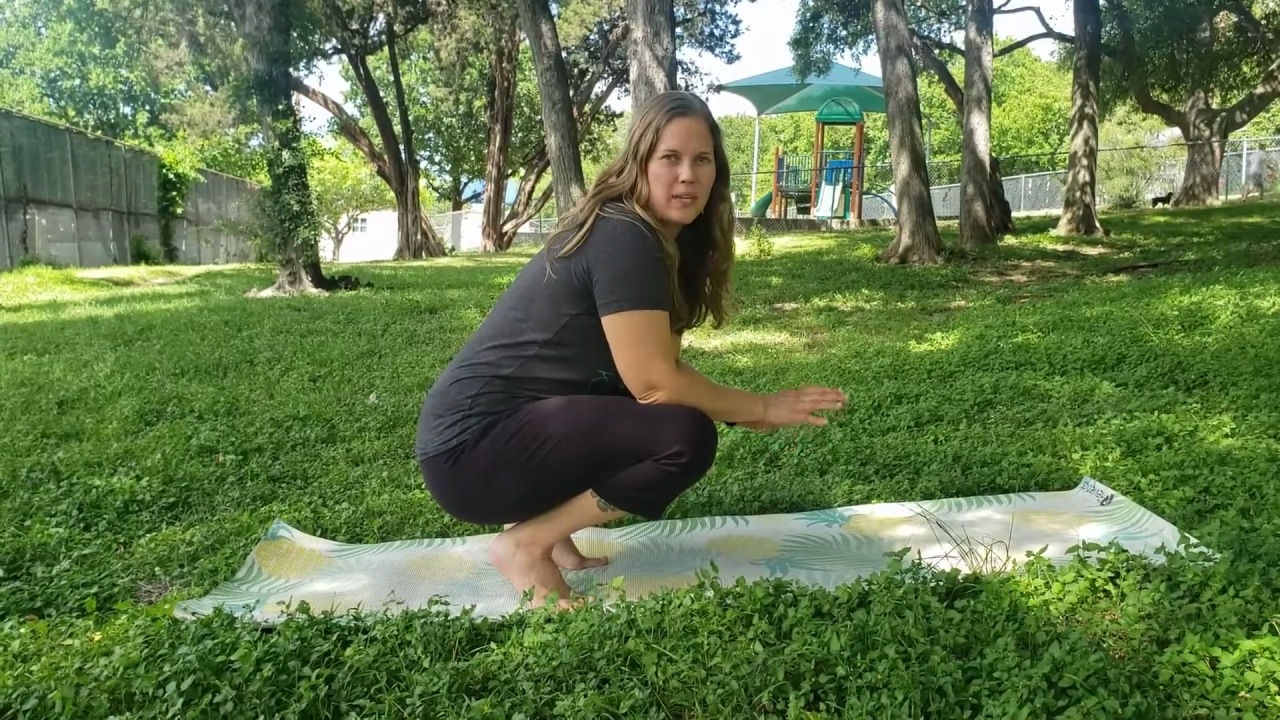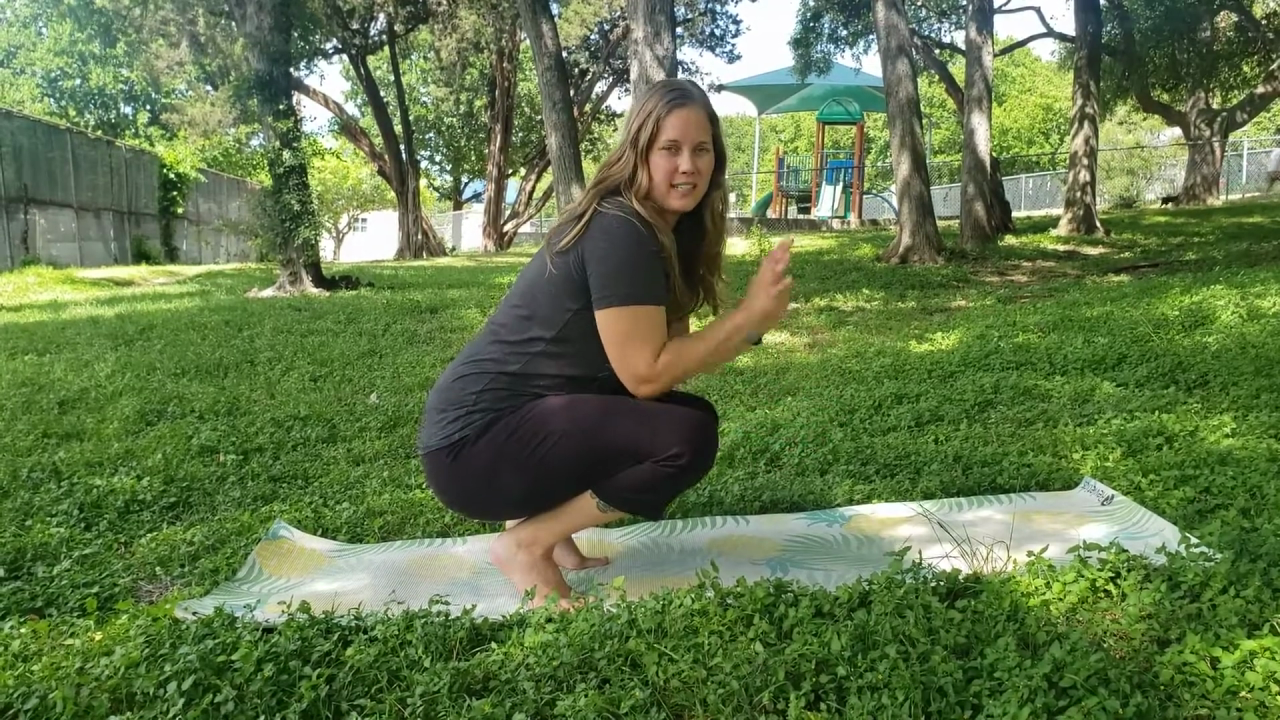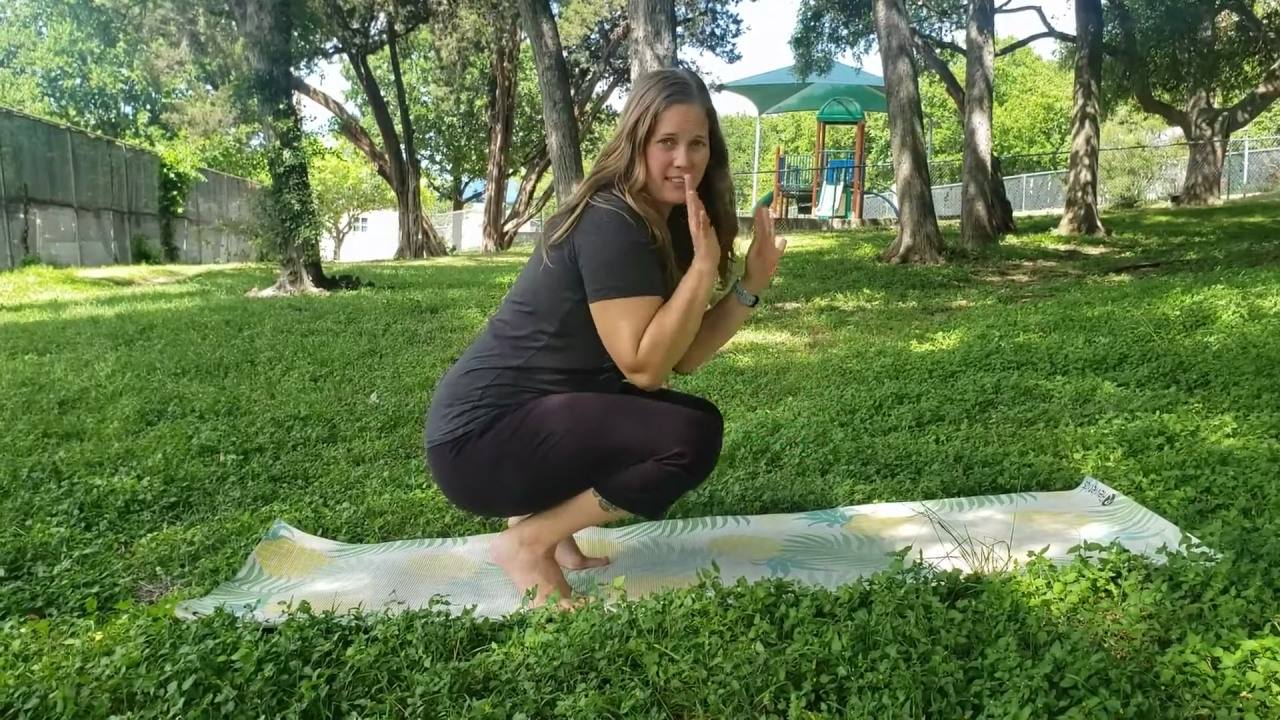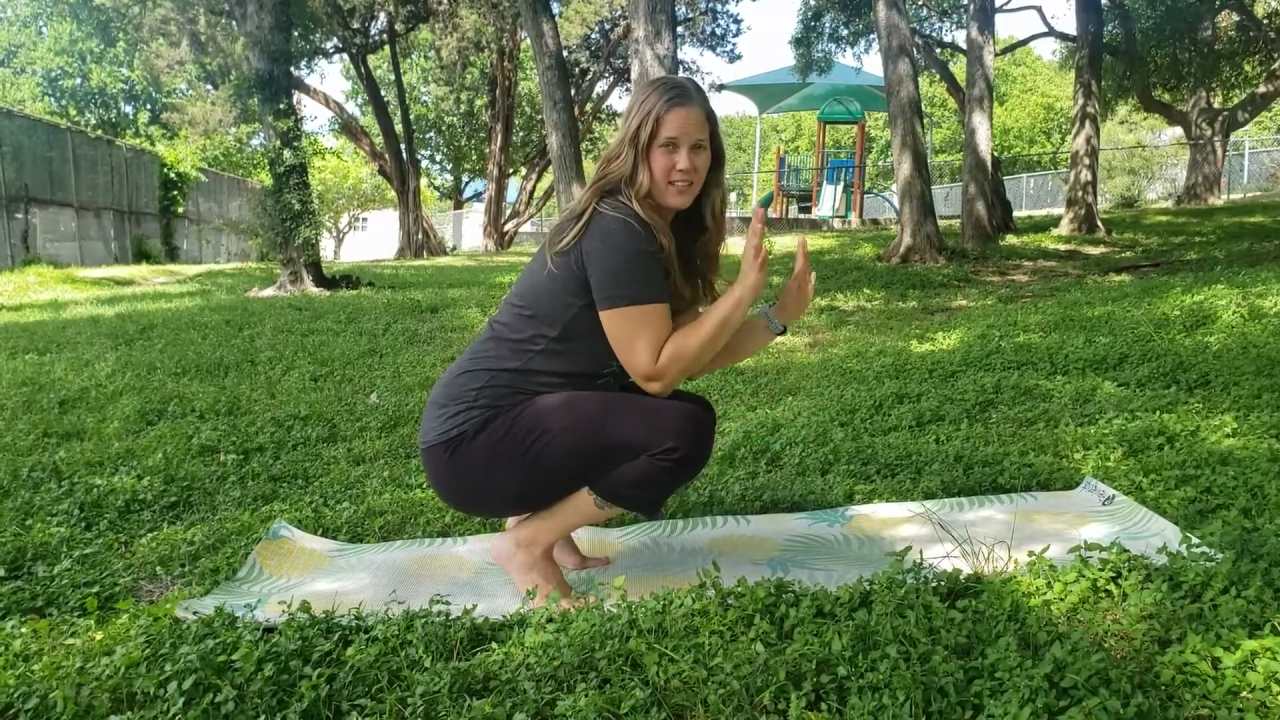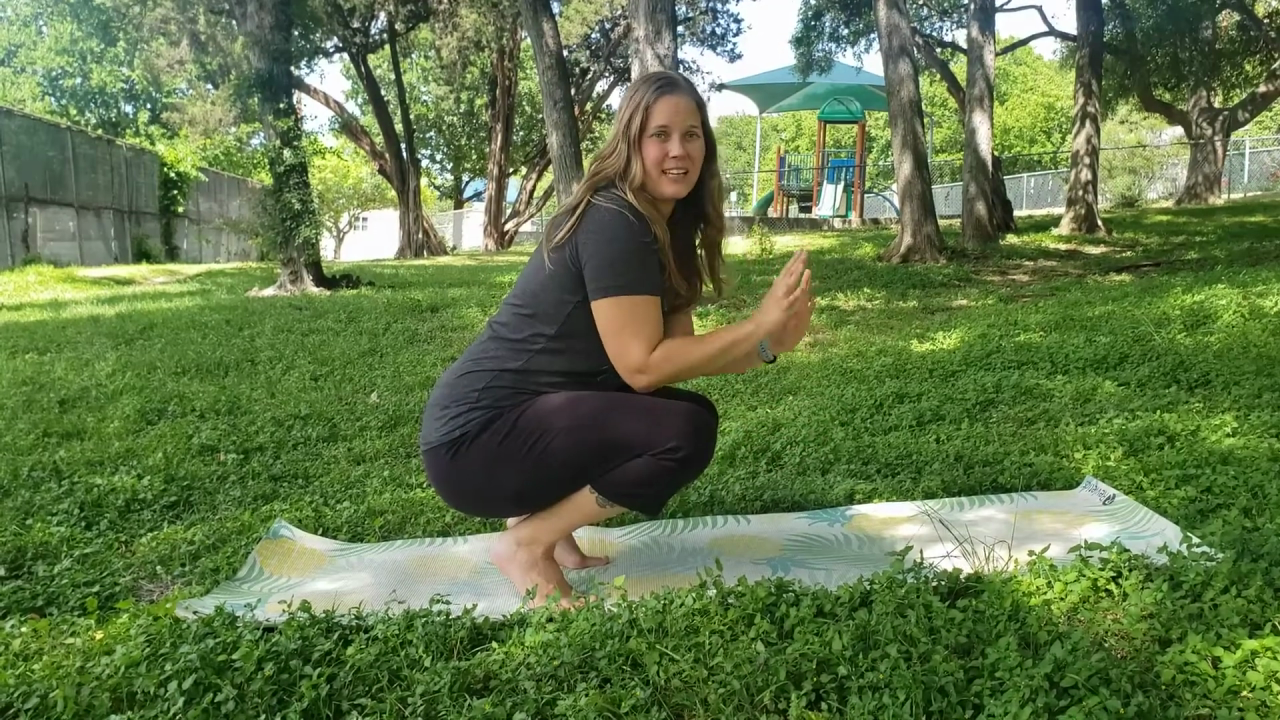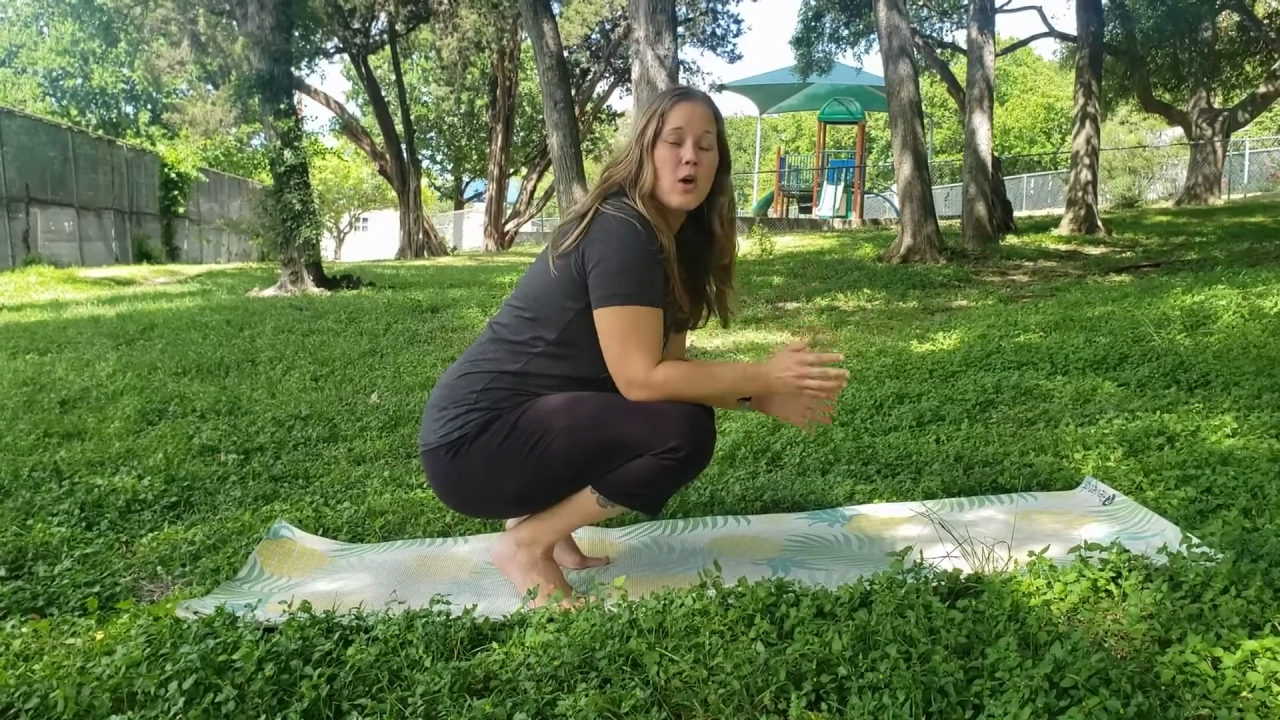
dt=0.4s
person 1, frame 1
left shoulder: (666, 239)
right shoulder: (623, 238)
left elbow: (664, 369)
right elbow: (654, 384)
left wrist: (747, 410)
right wrist: (762, 407)
left hip: (524, 422)
right hip: (472, 447)
left knee: (686, 413)
right knee: (686, 438)
left ankle: (540, 519)
right ankle: (525, 545)
person 1, frame 2
left shoulder: (670, 231)
right shoulder: (619, 231)
left elbow: (673, 357)
right elbow: (647, 375)
left wrist: (754, 320)
right wrist: (748, 317)
left hip: (532, 418)
right hip: (475, 442)
left knee: (691, 415)
right knee: (687, 439)
left ankle: (540, 516)
right ankle: (526, 544)
person 1, frame 3
left shoulder: (664, 224)
right shoulder: (610, 224)
left elbow: (683, 355)
right elbow: (644, 366)
left wrist: (752, 282)
right wrist: (705, 265)
left hip: (536, 415)
right hip: (479, 437)
left knee: (697, 419)
right knee: (689, 439)
left ankle: (542, 516)
right ankle: (527, 543)
person 1, frame 4
left shoulder: (670, 229)
right shoulder: (618, 231)
left elbow: (690, 356)
right elbow: (656, 371)
left wrist: (781, 314)
right wrist: (745, 287)
left hip: (531, 416)
right hip: (475, 436)
left knee: (689, 413)
right knee: (683, 433)
left ankle: (540, 514)
right ankle: (525, 544)
person 1, frame 5
left shoulder: (671, 225)
right shoulder: (613, 224)
left elbow: (677, 353)
right elbow: (643, 366)
left wrist: (770, 343)
right wrist: (759, 325)
left hip: (534, 416)
right hip: (476, 438)
left knee: (690, 412)
right knee: (686, 433)
left ankle: (540, 514)
right ankle: (528, 544)
person 1, frame 6
left shoulder: (679, 240)
right shoulder: (621, 232)
left elbow: (667, 367)
right elbow: (640, 379)
left wrist: (762, 396)
right wrist: (765, 374)
left hip: (531, 419)
right hip: (476, 439)
left knee: (688, 412)
right knee: (684, 435)
left ankle: (542, 515)
right ankle: (526, 545)
